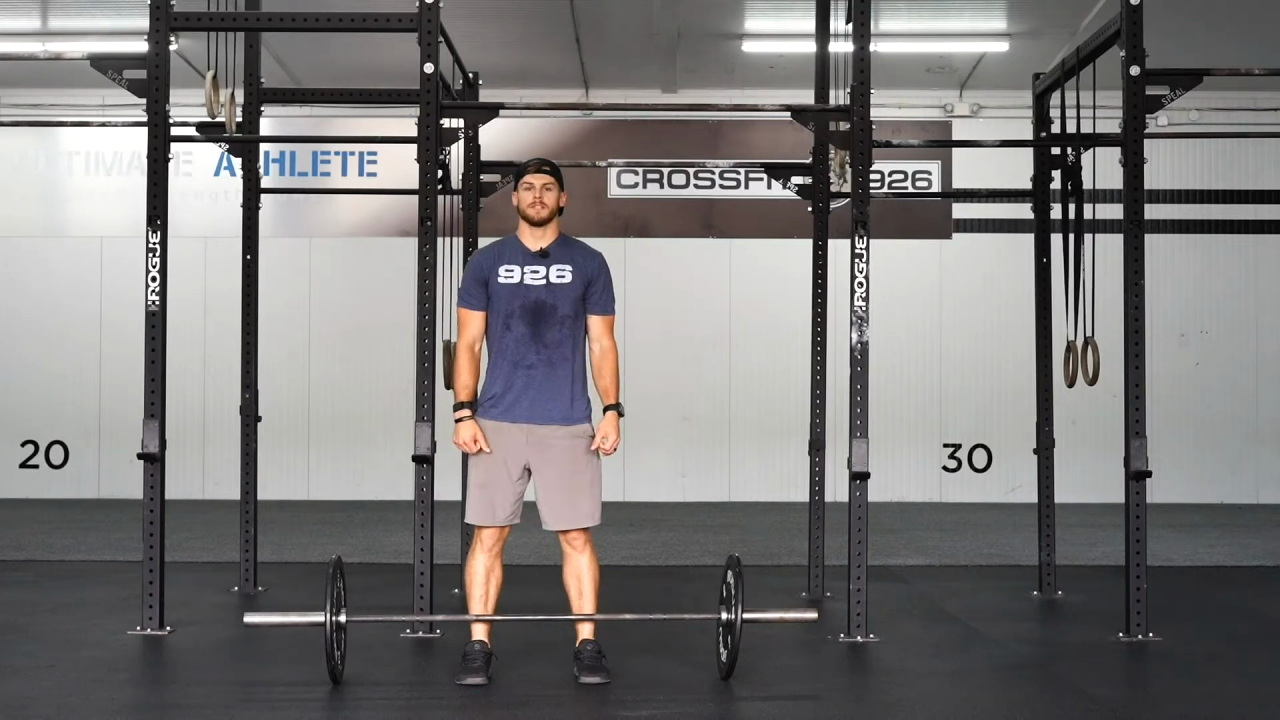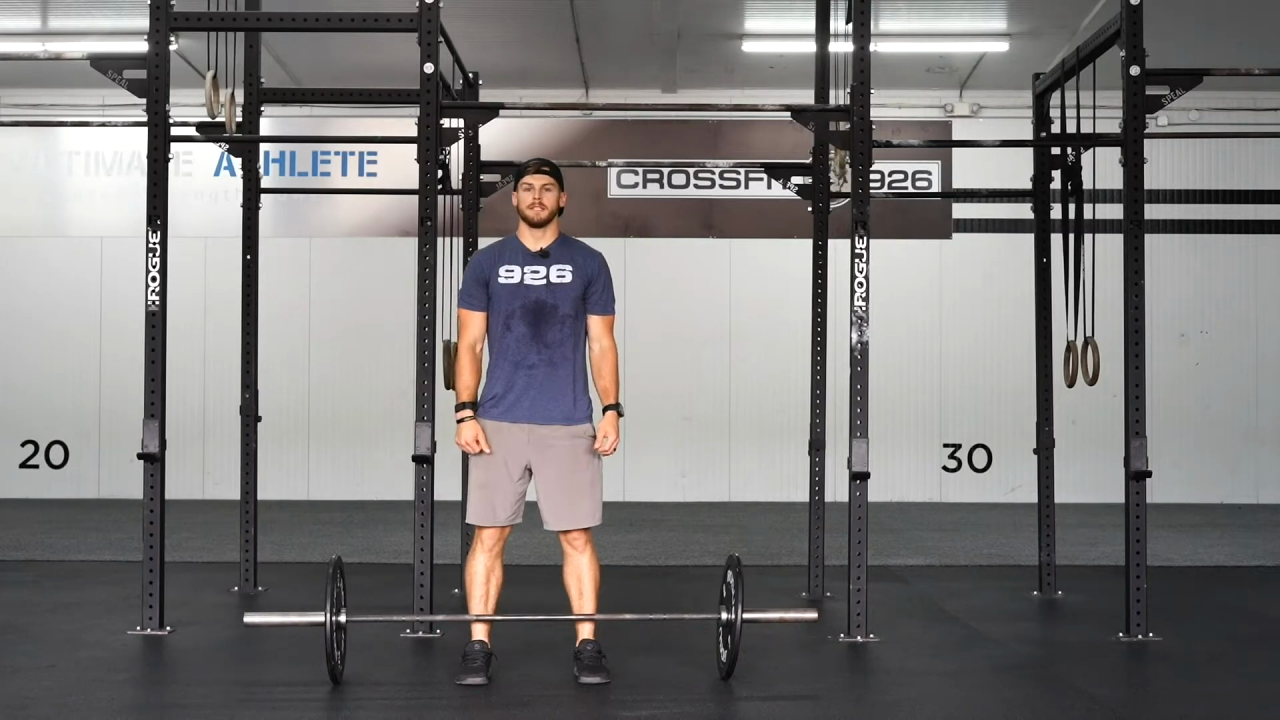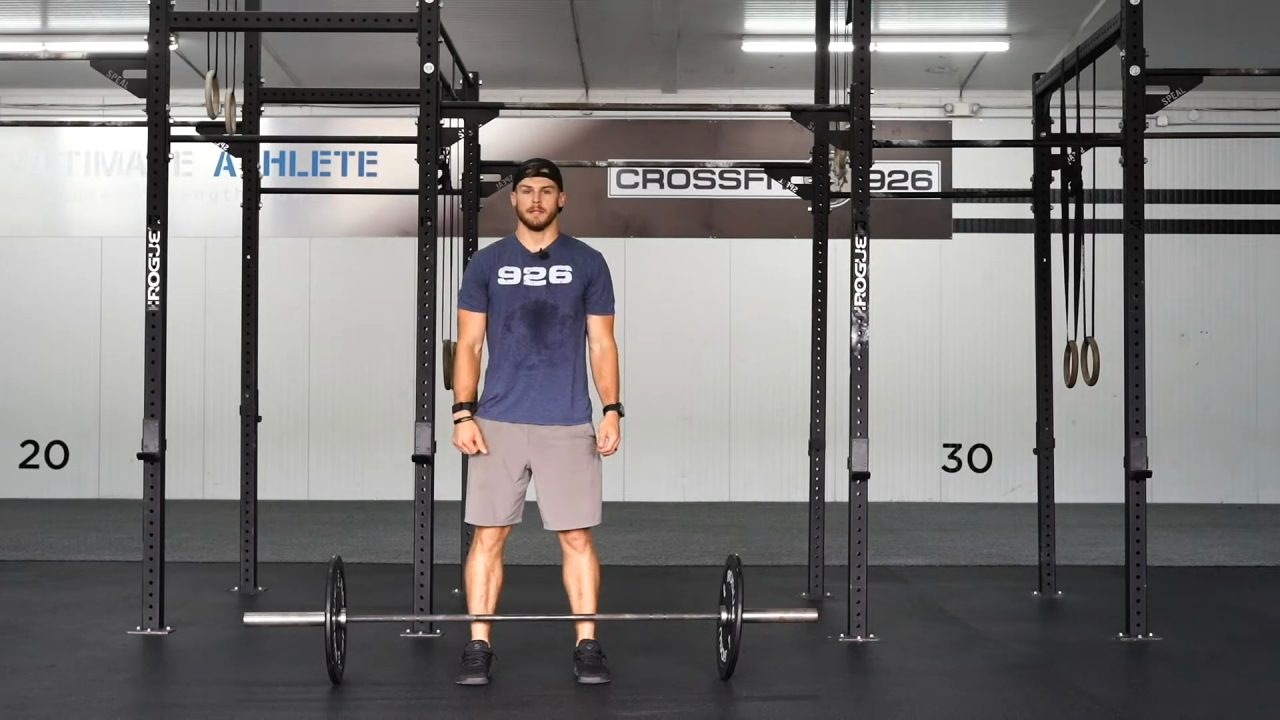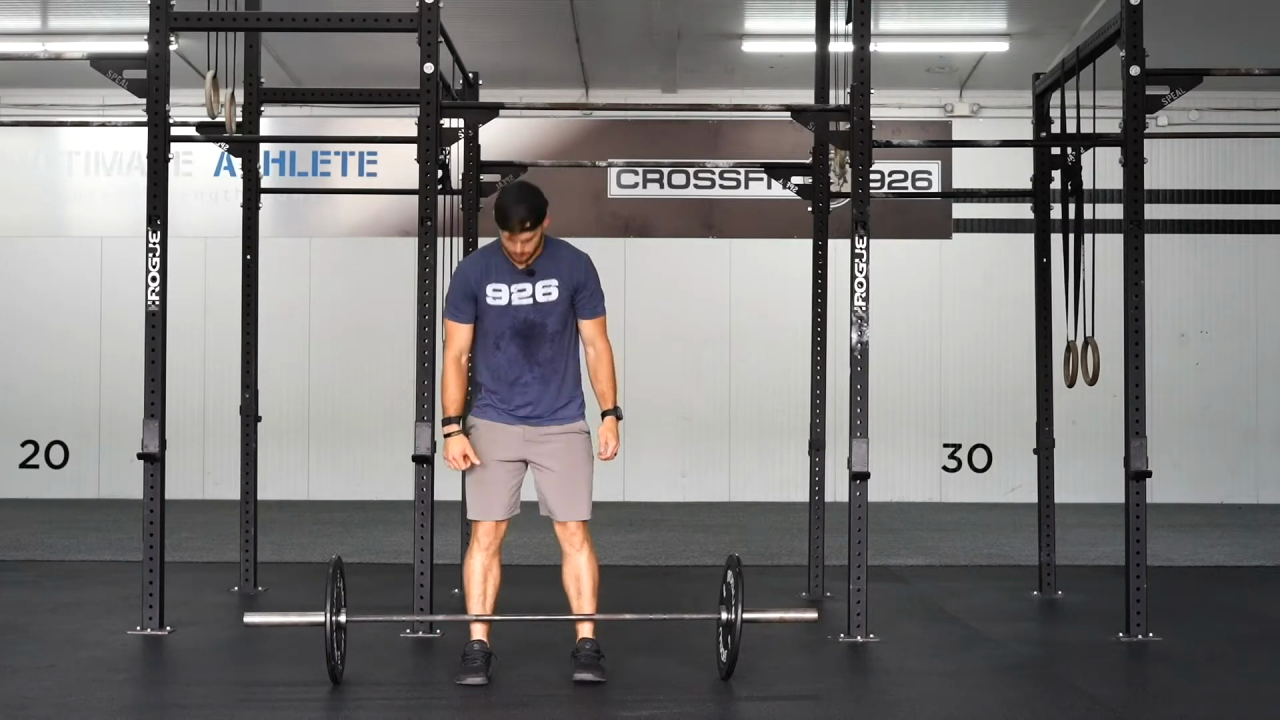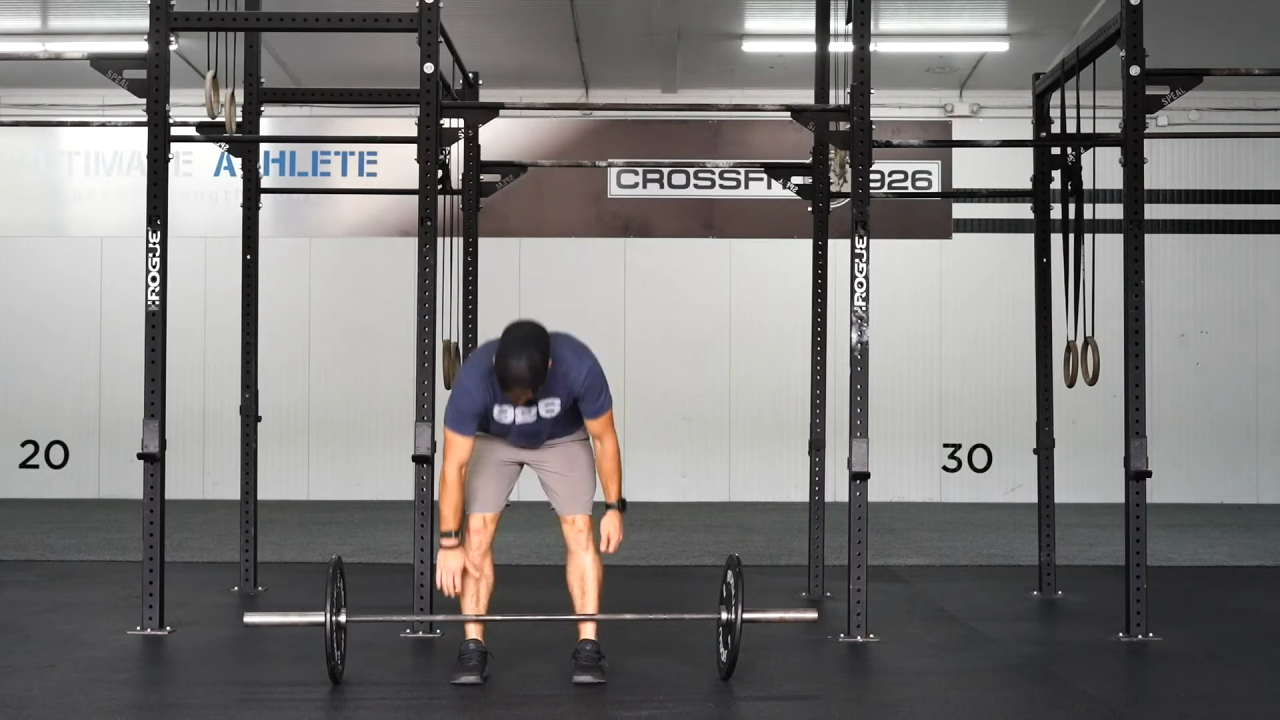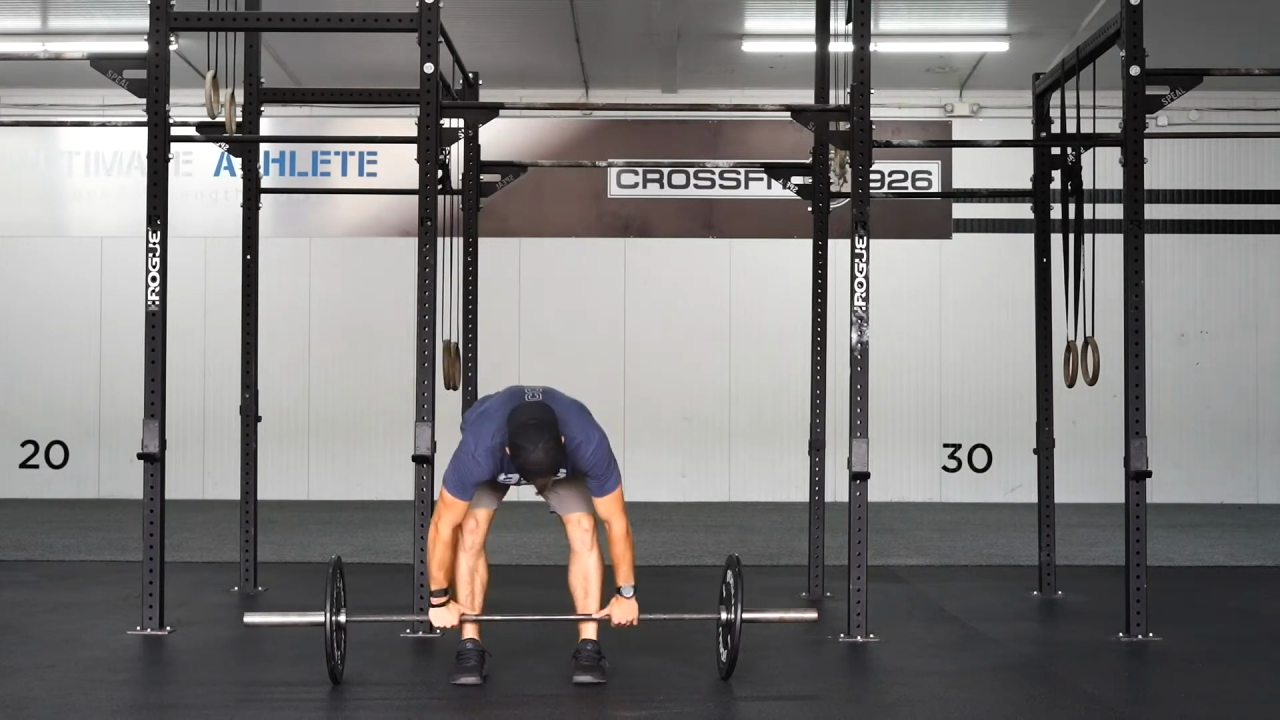
dt=0.4s
person 1, frame 1
left shoulder: (588, 262)
right shoulder: (486, 262)
left elbow: (602, 344)
right elbow: (468, 344)
left wrist: (612, 411)
right wrist: (464, 412)
left hip: (568, 425)
right hip: (497, 422)
left knee: (576, 535)
right knee: (488, 535)
left ankle: (587, 646)
right ankle: (478, 646)
person 1, frame 2
left shoulder: (588, 263)
right shoulder: (486, 262)
left elbow: (602, 344)
right elbow: (469, 345)
left wrist: (611, 411)
right wrist: (466, 413)
left hip: (569, 425)
right hip: (498, 422)
left knee: (577, 535)
right knee: (488, 535)
left ankle: (587, 646)
right ankle: (478, 646)
person 1, frame 3
left shoulder: (588, 263)
right shoulder: (486, 263)
left elbow: (602, 345)
right elbow: (469, 345)
left wrist: (612, 411)
right wrist: (463, 413)
left hip: (569, 426)
right hip: (498, 423)
left knee: (577, 536)
right knee: (488, 536)
left ankle: (587, 646)
right ankle: (478, 646)
person 1, frame 4
left shoulder: (576, 266)
right shoulder: (472, 271)
left elbow: (596, 345)
right elbow: (455, 354)
left wrist: (611, 414)
right wrist: (451, 427)
left hip: (563, 426)
right hip: (492, 425)
left knee: (574, 531)
right knee: (485, 533)
left ankle: (586, 644)
right ankle: (477, 647)
person 1, frame 5
left shoulder: (580, 368)
right shoulder: (475, 378)
left elbow: (604, 439)
right elbow: (454, 466)
left wrist: (615, 508)
right wrist: (450, 542)
left hip: (563, 440)
right hip: (492, 441)
left knee: (580, 531)
right knee: (477, 532)
left ankle: (588, 647)
right ankle: (473, 648)
person 1, frame 6
left shoulder: (587, 442)
right shoulder: (479, 450)
left elbow: (617, 522)
right elbow: (442, 527)
left wrist: (627, 594)
right wrist: (439, 600)
left hip: (563, 454)
right hip: (491, 444)
left knee: (583, 529)
right knee: (470, 529)
left ankle: (589, 647)
right ankle: (470, 647)
